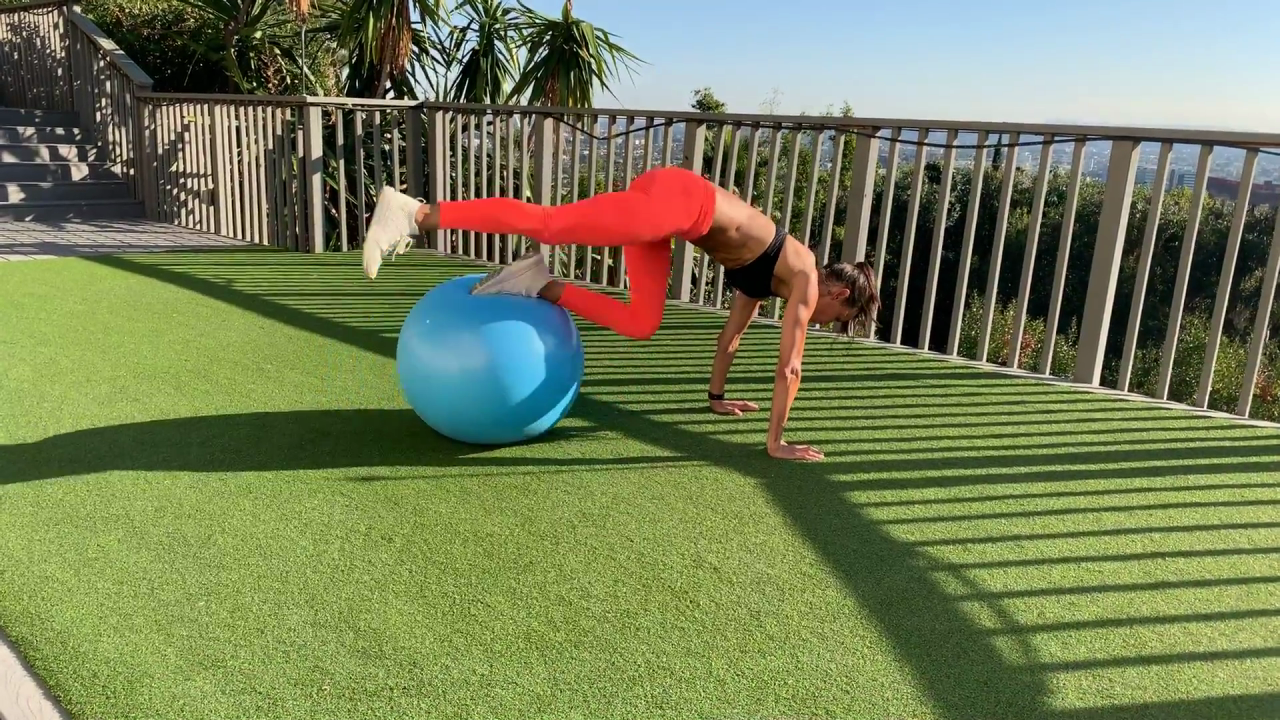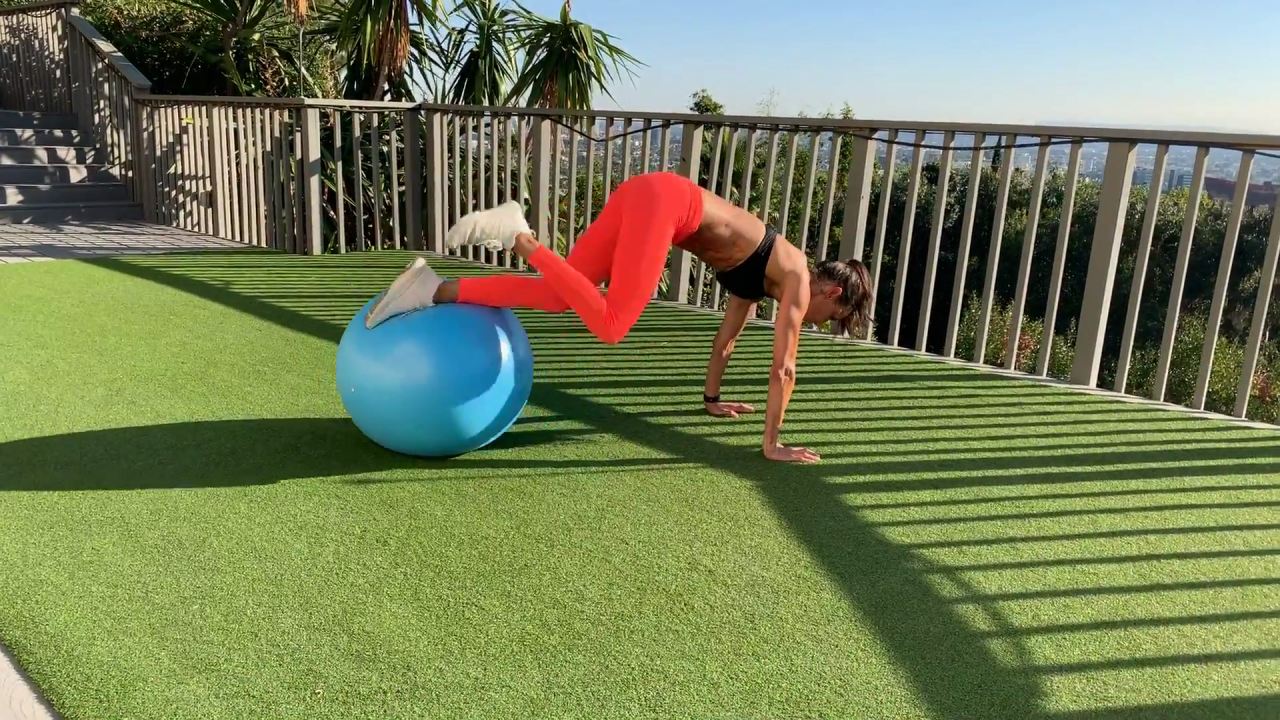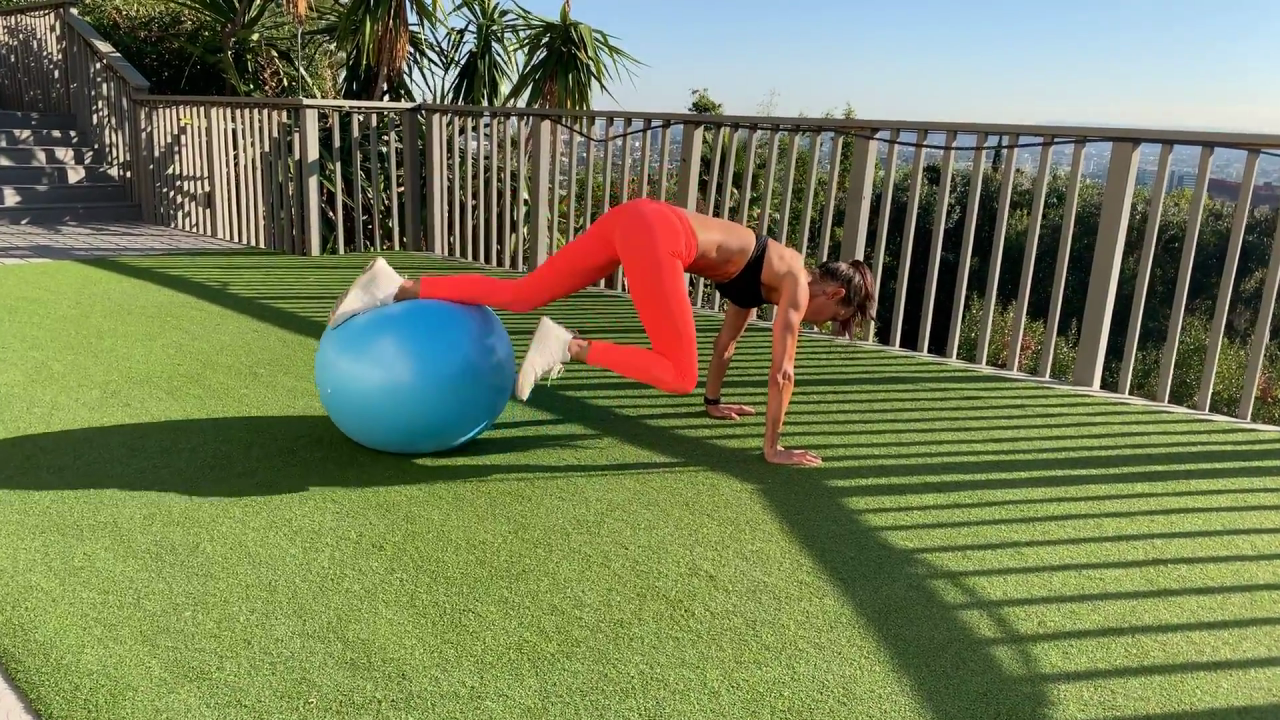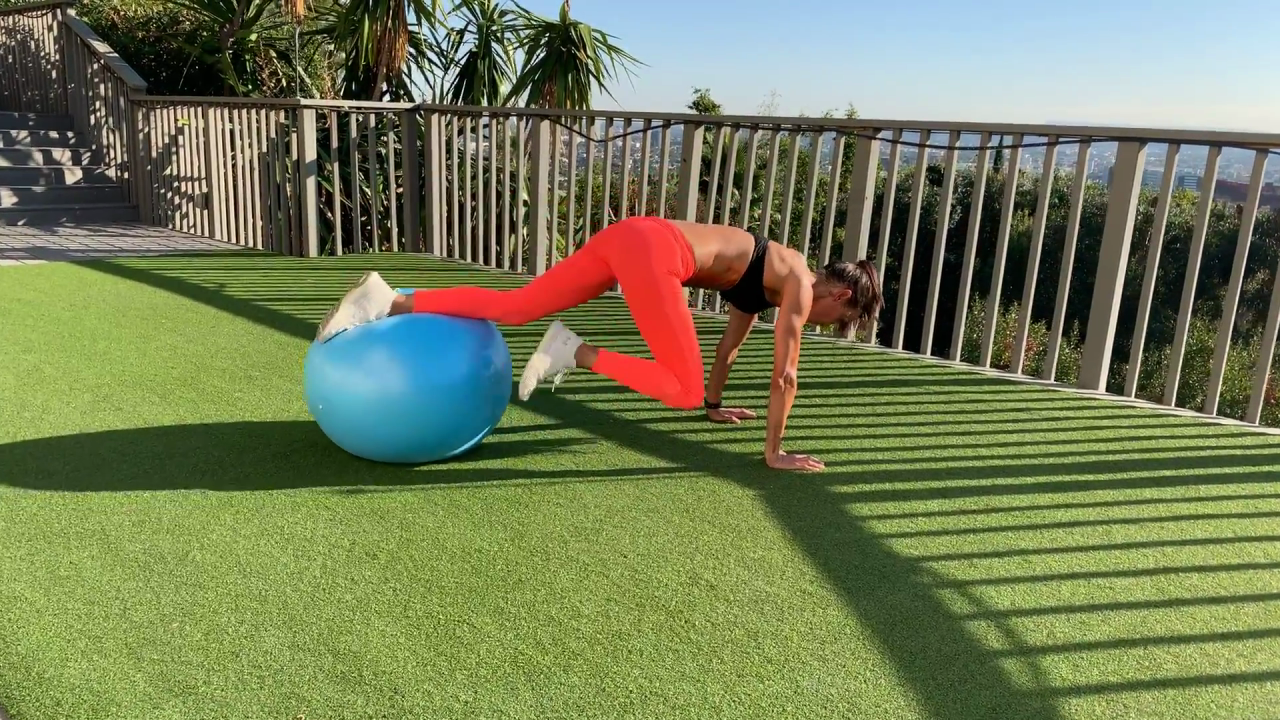
dt=0.4s
person 1, frame 1
left shoulder: (768, 275)
right shoulder: (805, 279)
left elbow: (732, 331)
right elbow: (789, 367)
left wrist: (716, 396)
right wrist: (776, 441)
left hip: (662, 192)
right hip: (675, 198)
left knee: (641, 326)
right knee: (544, 224)
left ankle: (541, 287)
right ankle: (414, 212)
person 1, frame 2
left shoulder: (762, 277)
right shoulder: (797, 280)
left elbow: (727, 334)
right elbow: (783, 368)
left wrist: (712, 399)
right wrist: (773, 443)
left hip: (645, 197)
right hip: (662, 200)
left knee: (559, 295)
right knee: (608, 326)
left ankle: (433, 289)
right ankle: (521, 234)
person 1, frame 3
left shoulder: (760, 280)
right shoulder: (796, 282)
left elbow: (726, 339)
right elbow: (782, 372)
left wrist: (714, 403)
right wrist: (773, 446)
left hip: (630, 219)
right hip: (653, 234)
left knee: (520, 293)
right knee: (679, 377)
left ankle: (393, 288)
right ankle: (572, 347)
person 1, frame 4
left shoulder: (766, 279)
right shoulder: (800, 283)
left elbow: (730, 343)
right elbow: (785, 375)
left wrist: (716, 406)
right wrist: (775, 452)
left hip: (627, 238)
right hip: (650, 254)
left knee: (511, 307)
right knee: (683, 393)
left ankle: (385, 302)
right ankle: (576, 353)
